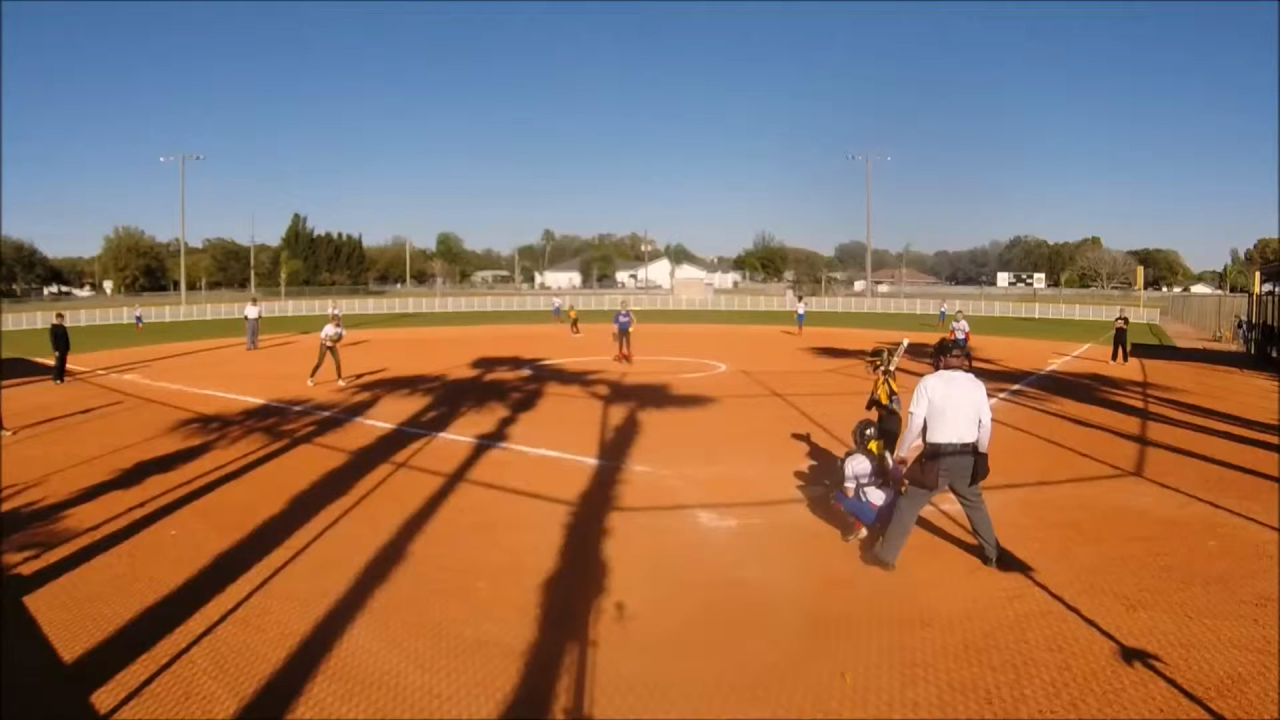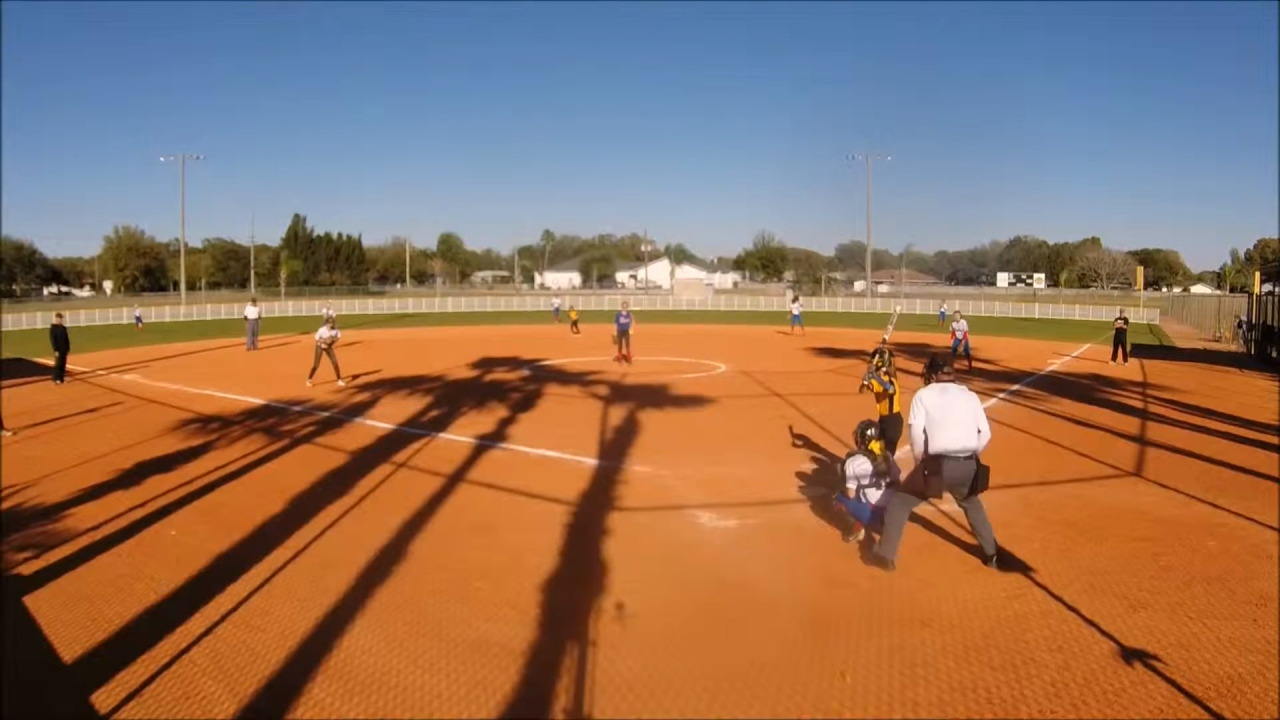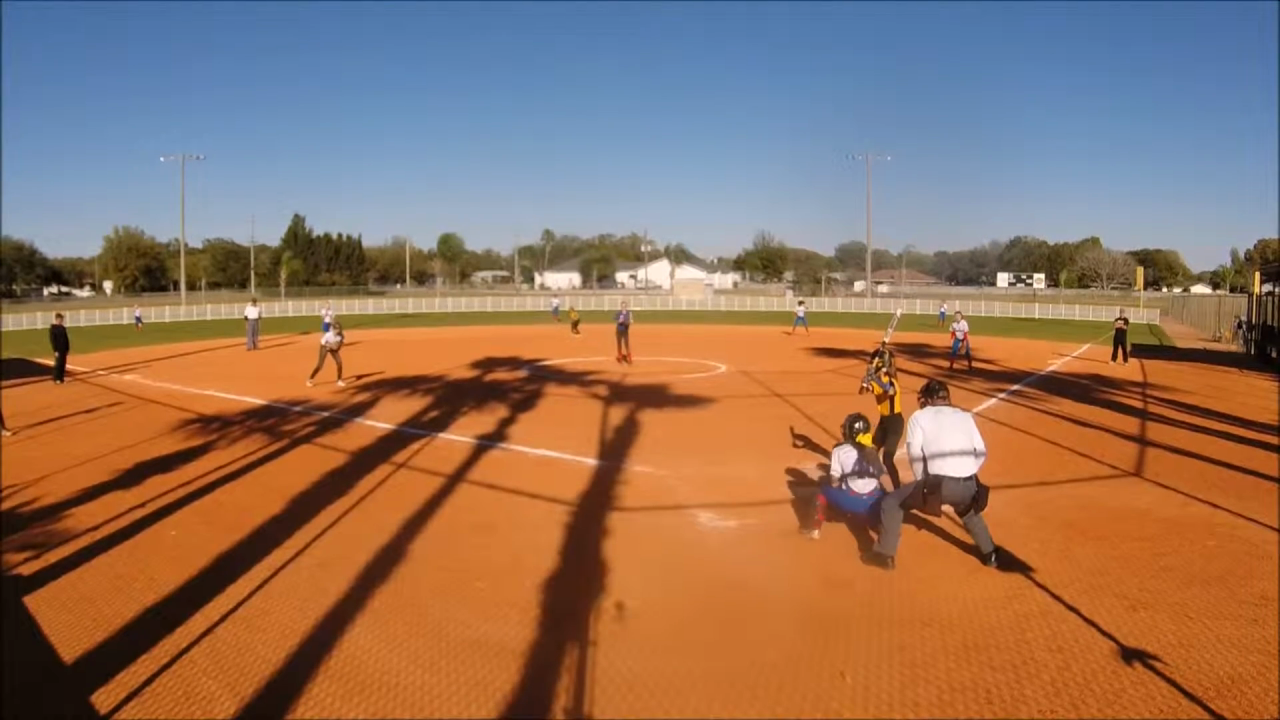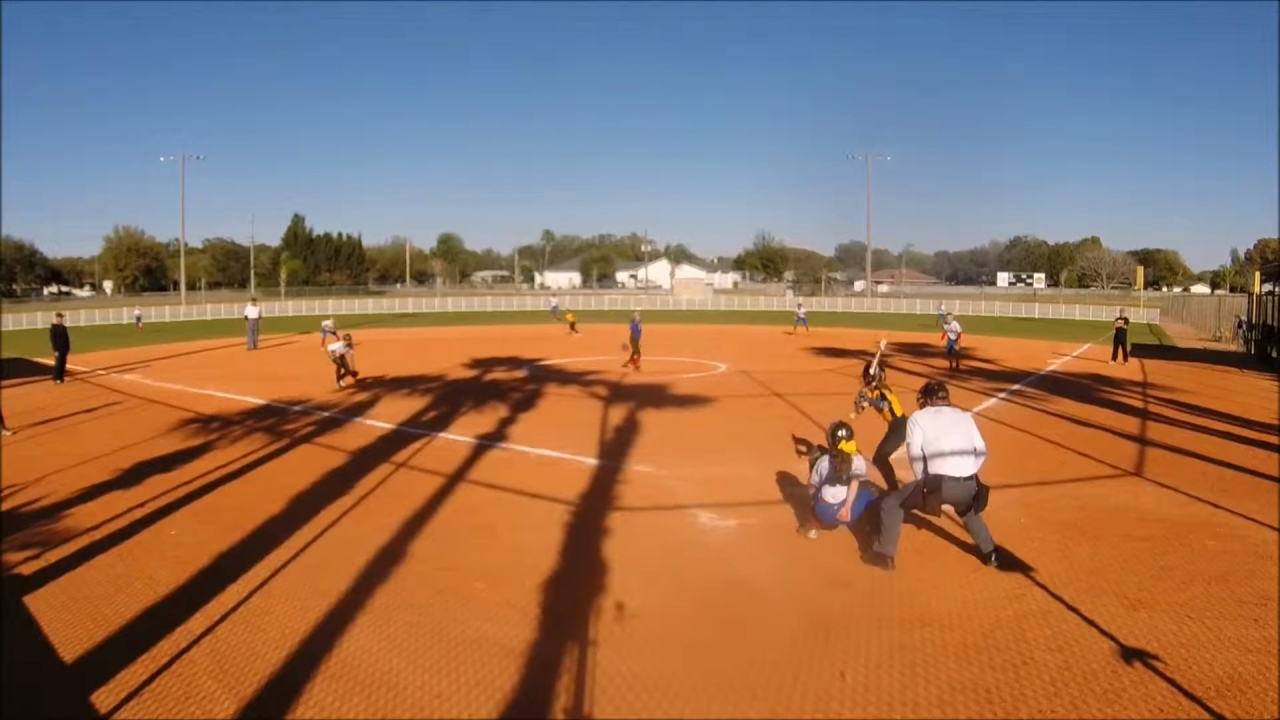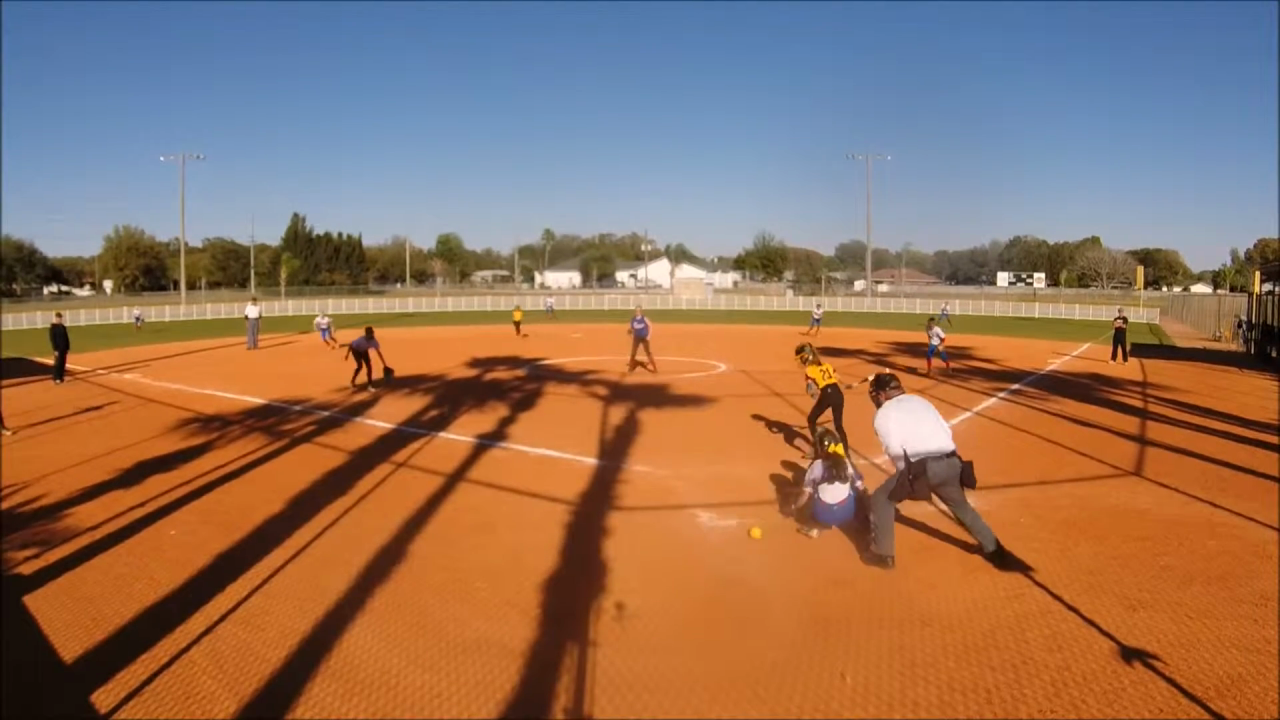
dt=1s
person 1, frame 1
left shoulder: (929, 382)
right shoulder: (976, 385)
left elbow: (915, 422)
right elbow: (985, 425)
left wrist: (901, 452)
right wrist: (979, 455)
left hip: (937, 456)
right hip: (967, 456)
left knee: (908, 504)
right knee: (975, 504)
left ankle: (885, 555)
right ankle: (992, 554)
person 1, frame 2
left shoulder: (924, 394)
right shoulder: (971, 396)
left elbow: (916, 433)
right elbow: (985, 434)
left wrist: (922, 463)
left hip: (939, 464)
right hip: (968, 466)
left knee: (898, 502)
right knee: (972, 504)
left ankle: (884, 555)
right ankle: (991, 554)
person 1, frame 3
left shoulder: (920, 416)
right shoulder: (965, 416)
left elbow: (914, 452)
right elbow: (981, 452)
left wrist: (923, 481)
left hip: (939, 484)
right hip: (968, 486)
left knee: (891, 502)
right knee: (968, 511)
left ankle: (884, 554)
right ankle: (989, 554)
person 1, frame 4
left shoulder: (919, 417)
right shoulder: (965, 416)
left elbow: (915, 453)
right elbow: (981, 451)
left wrist: (923, 482)
left hip: (939, 483)
right hip: (968, 485)
left knee: (891, 503)
right knee: (968, 509)
left ankle: (884, 555)
right ankle: (989, 554)
person 1, frame 5
left shoulder: (883, 415)
right shoulder: (920, 401)
left elbow: (896, 452)
right elbow: (947, 432)
left wrist: (908, 476)
left hip: (923, 467)
right hip: (951, 462)
left knee: (881, 500)
right knee: (961, 506)
left ankle: (882, 555)
right ankle: (992, 549)
